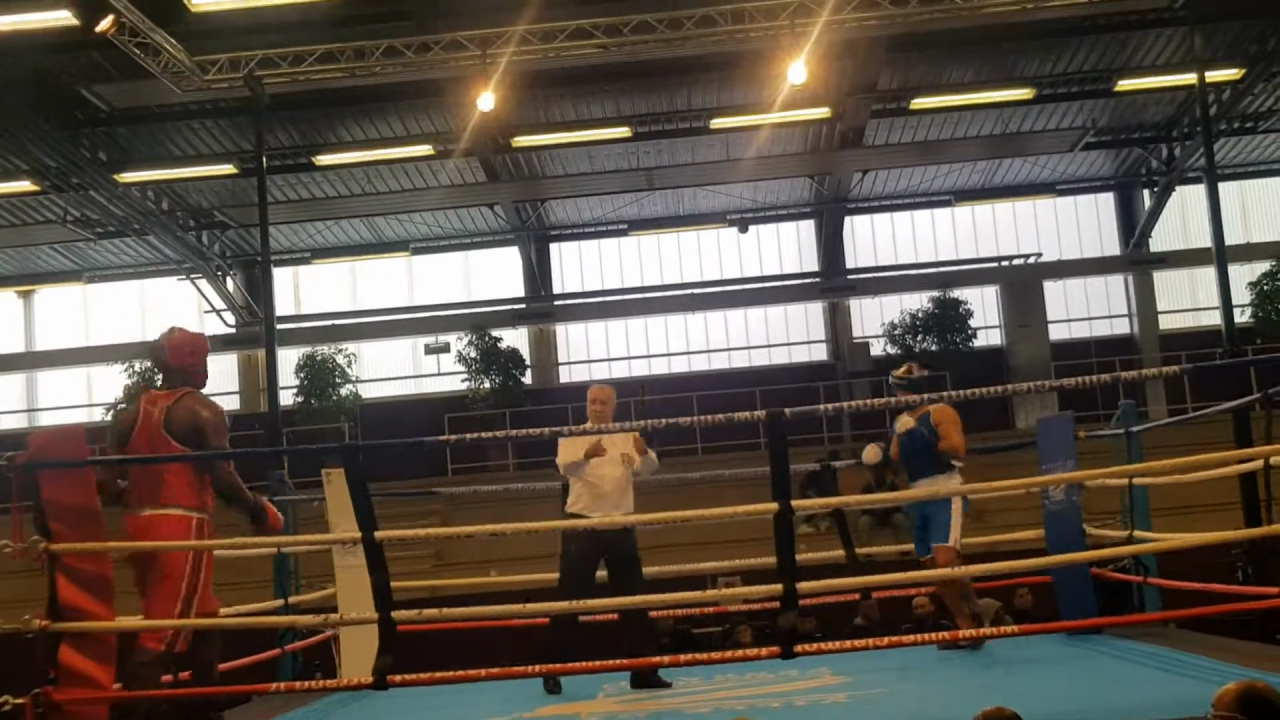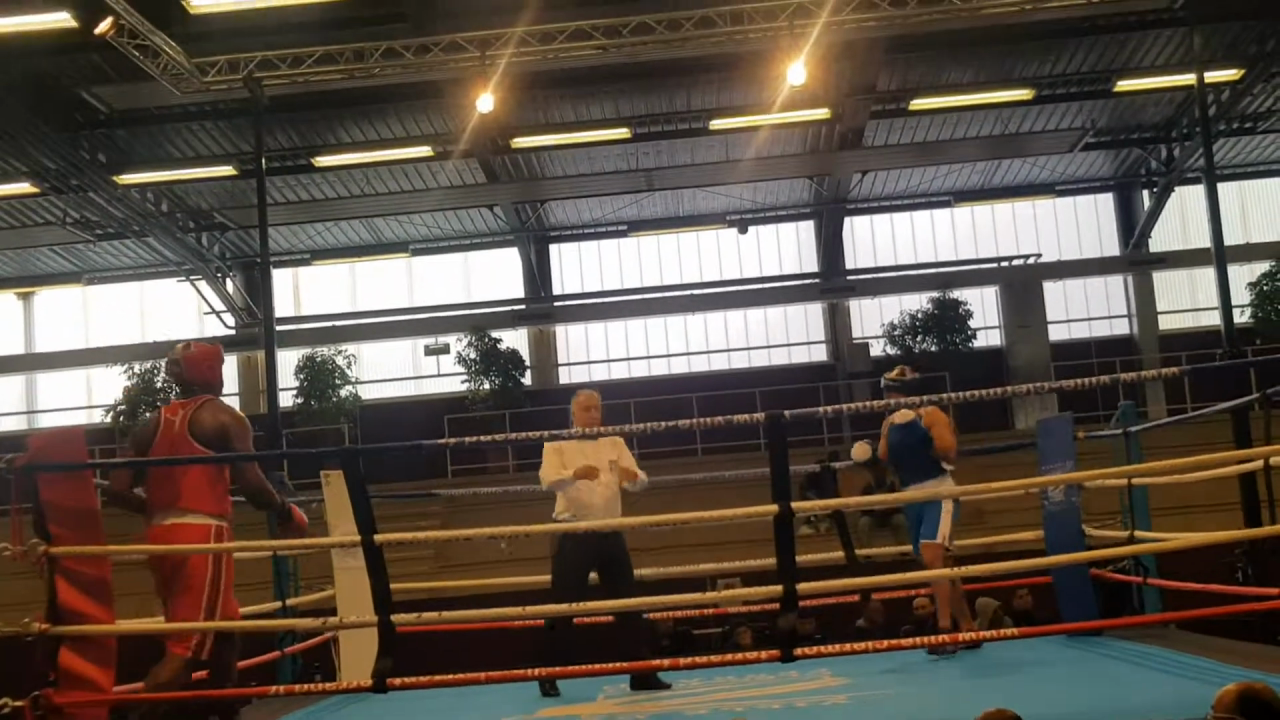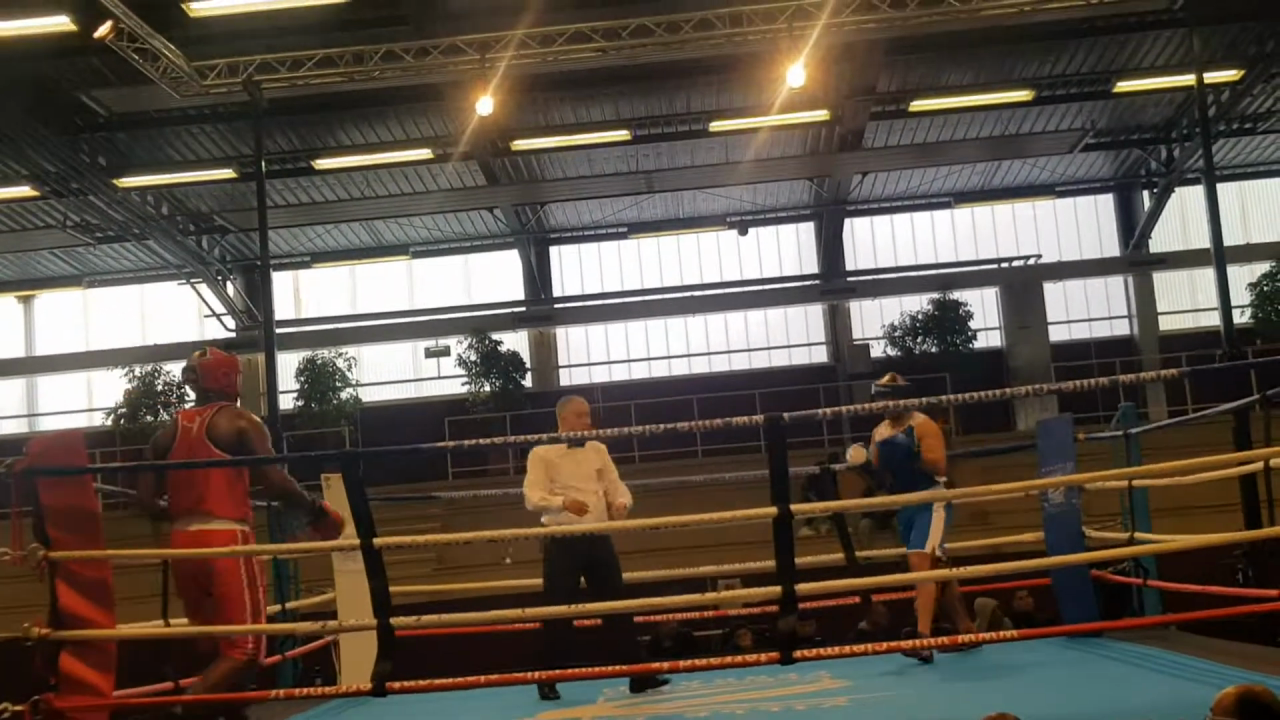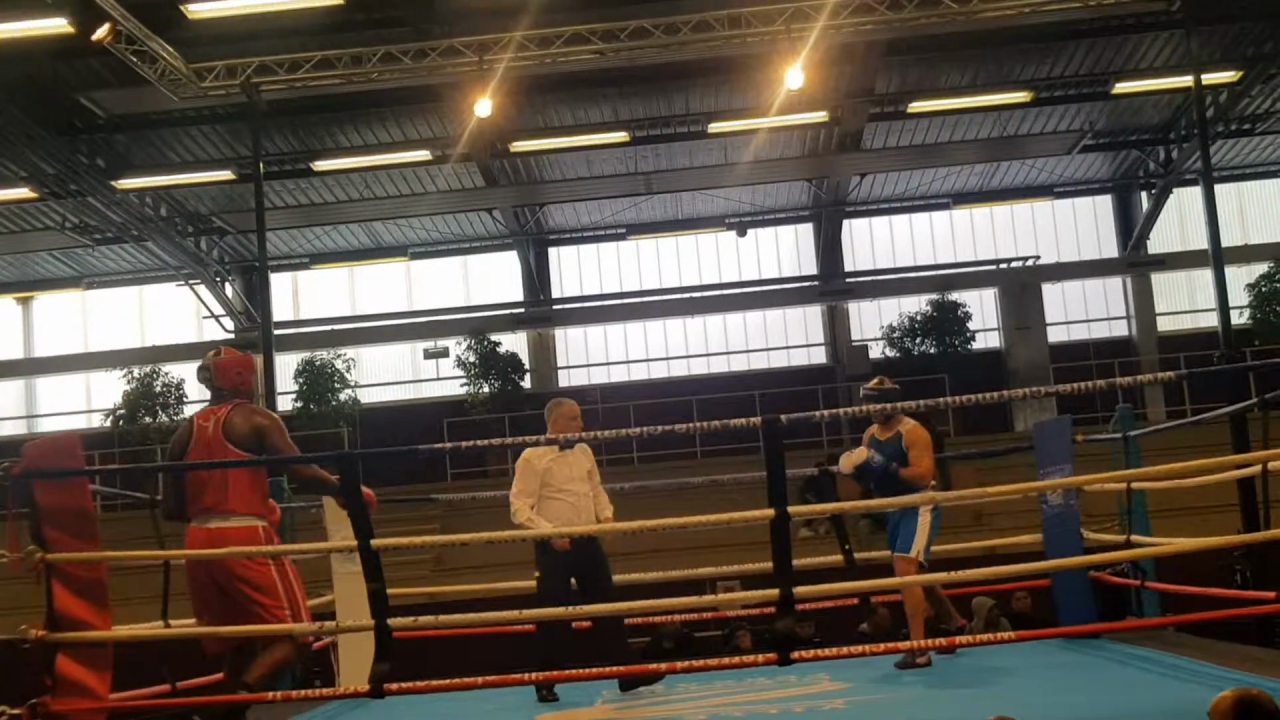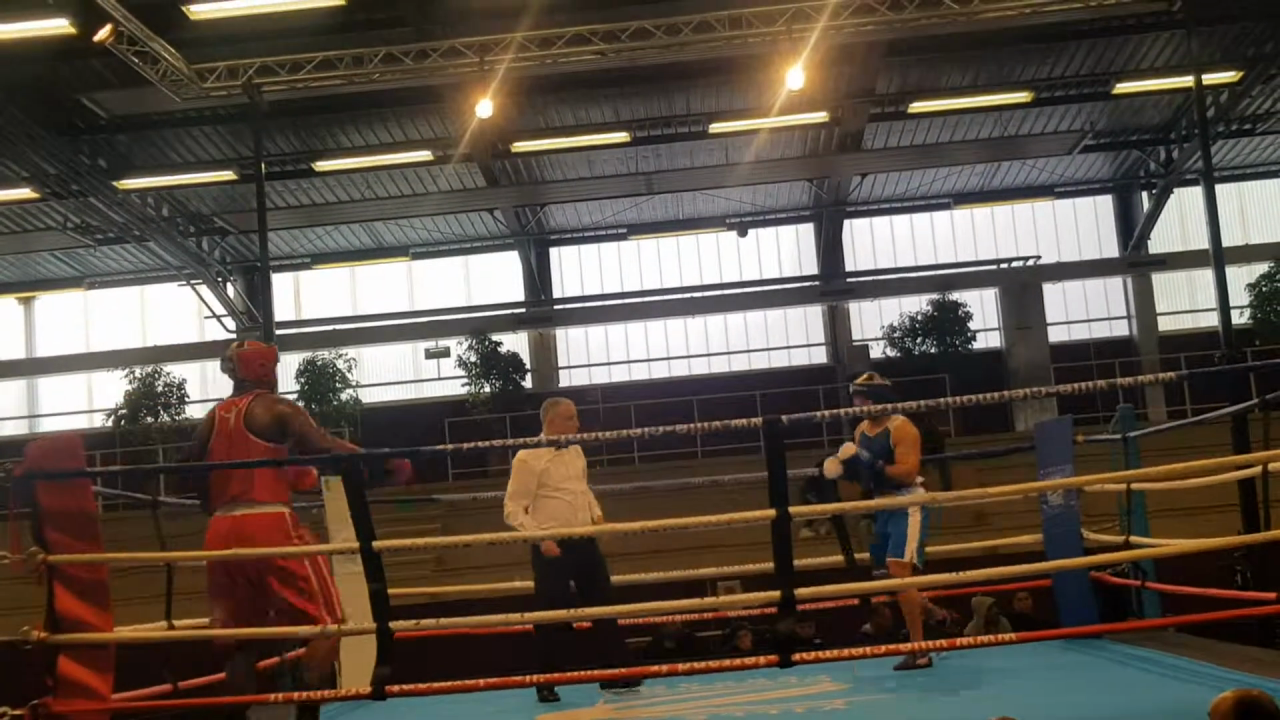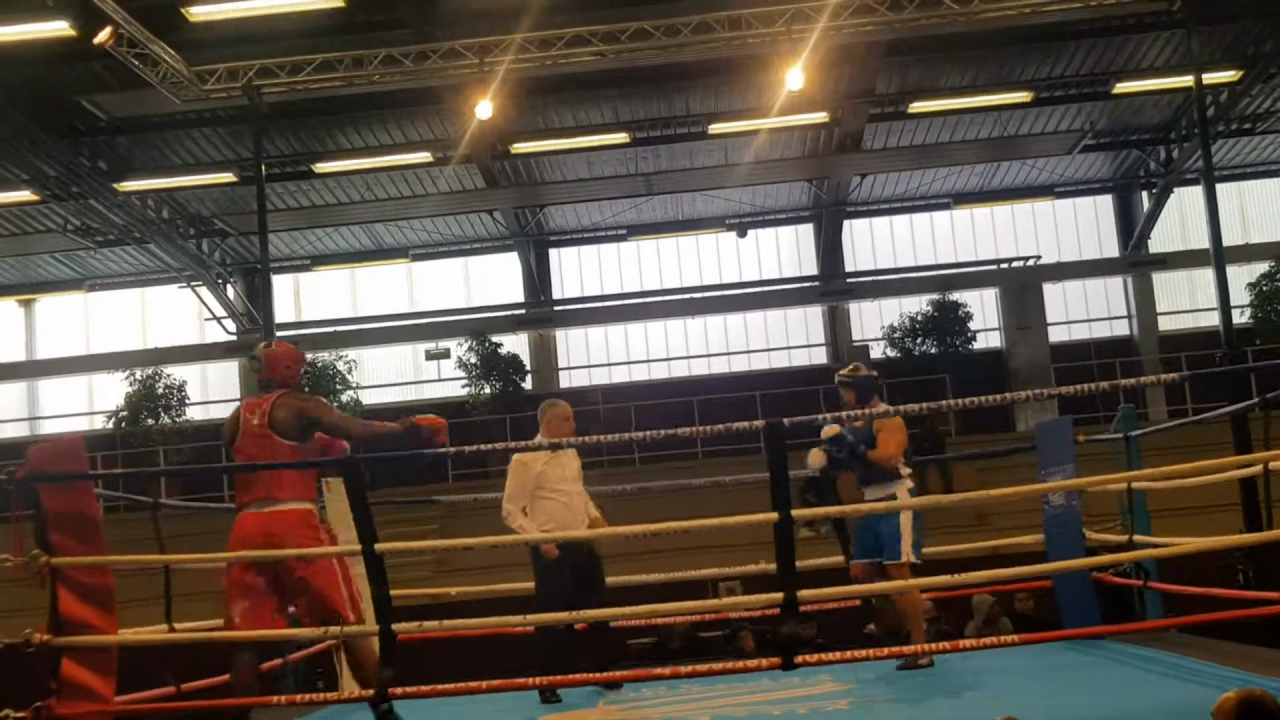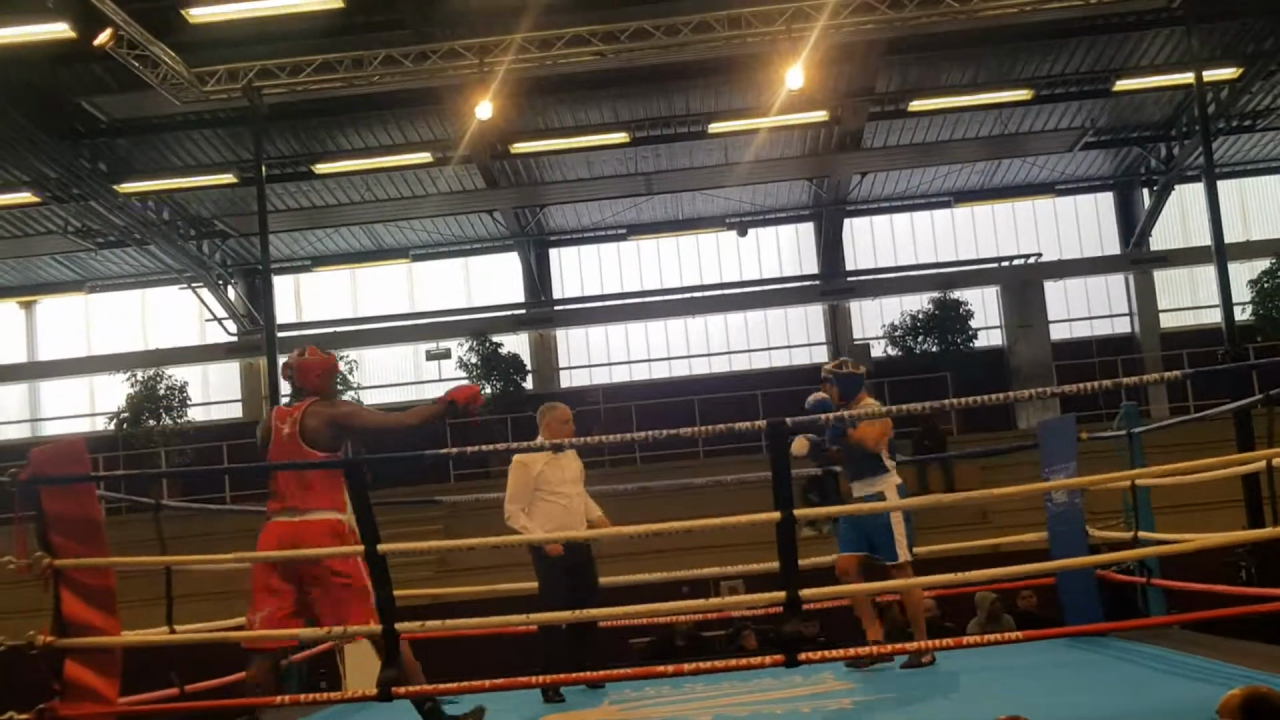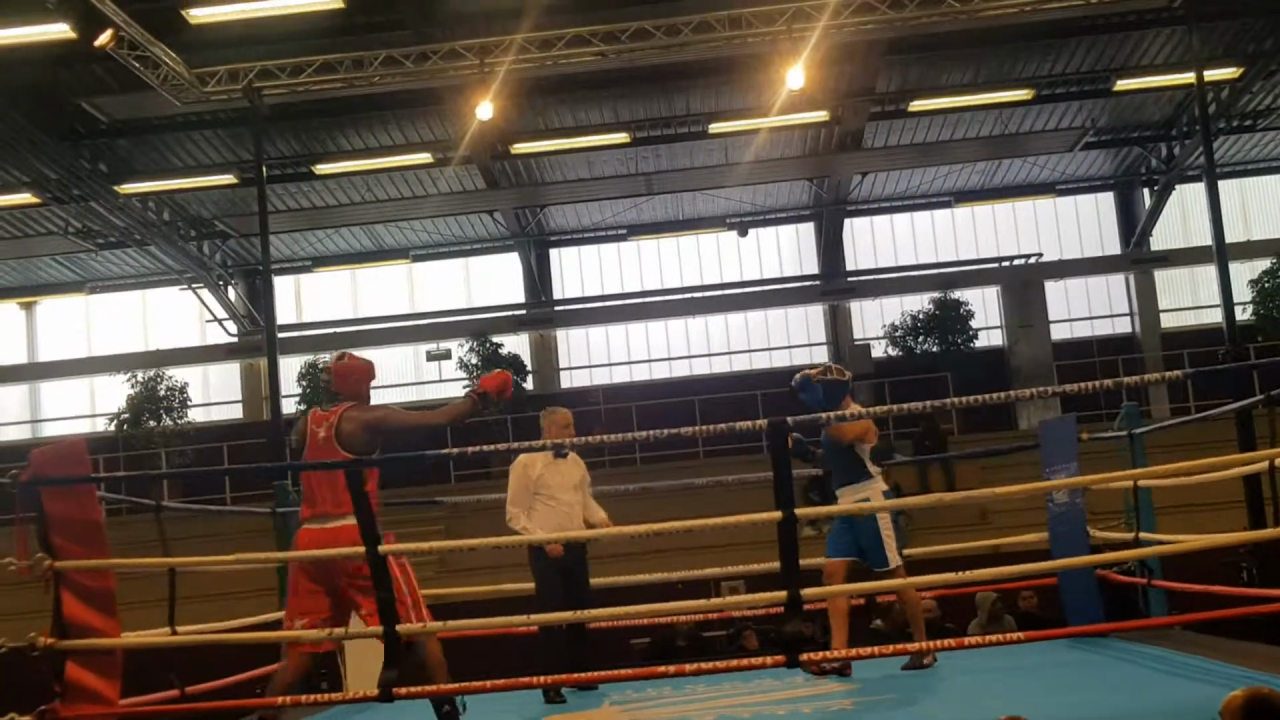
dt=0.1s
person 1, frame 1
left shoulder: (132, 413)
right shoulder: (202, 410)
right elbow: (224, 481)
right wrist: (258, 510)
left hip: (142, 529)
right hip: (182, 531)
left knee: (203, 632)
right knee: (161, 643)
person 1, frame 2
left shoulder: (151, 424)
right shoulder: (225, 417)
left elbow: (118, 490)
right elbow: (252, 484)
right wrist: (286, 512)
left hip: (163, 537)
right hip: (201, 537)
left knee: (223, 637)
right knee: (185, 649)
left ankle: (226, 712)
person 1, frame 3
left shoulder: (168, 430)
right shoulder: (240, 421)
left elbow: (145, 503)
right elbow: (275, 483)
right wrist: (319, 510)
left hip: (183, 543)
right hip: (226, 542)
left knee: (240, 645)
right knee: (243, 652)
person 1, frame 4
left shoulder: (185, 432)
right shoulder: (257, 419)
left elbow: (173, 507)
right elbow: (301, 473)
left hip: (200, 542)
right hip: (246, 539)
left knee: (242, 648)
right knee: (295, 638)
person 1, frame 5
left shoulder: (209, 422)
right shoulder: (276, 408)
right elbow: (329, 448)
left hip: (223, 530)
right hip: (271, 526)
left knee: (244, 643)
right knee: (324, 623)
person 1, frame 6
left shoulder: (236, 419)
right shoulder: (301, 405)
right elbow: (359, 430)
right wrist: (411, 429)
left hip: (247, 529)
right hip: (296, 524)
right knee: (349, 624)
person 1, frame 7
left shoulder: (270, 423)
right shoulder: (333, 413)
right elbow: (402, 421)
right wrist: (450, 403)
left hip: (278, 534)
right hip: (325, 531)
left knee: (269, 645)
person 1, frame 8
left shoulder: (305, 426)
right shoulder: (366, 419)
right elbow: (433, 420)
right wrist: (479, 395)
left hip: (310, 540)
right hip: (356, 536)
left knee: (303, 648)
person 2, frame 1
left shoulder: (629, 437)
right shoulder: (574, 437)
left elbow: (650, 467)
right elbow: (566, 463)
left wrist: (644, 453)
right wrist: (588, 453)
left hip: (621, 529)
right hip: (584, 529)
left knee: (634, 599)
right knee: (570, 600)
left ankle: (644, 672)
right ankle: (552, 672)
person 2, frame 2
left shoulder: (614, 443)
right shoulder: (557, 445)
left elbow: (639, 481)
right elbow: (549, 479)
left wrist: (633, 476)
right wrist: (575, 473)
left hip: (609, 534)
right hip: (573, 535)
left knee: (627, 602)
right knee: (564, 606)
left ankle: (643, 673)
right ankle: (549, 675)
person 2, frame 3
left shoulder: (598, 450)
right shoulder: (542, 454)
left elbow: (615, 485)
right elbow: (533, 498)
left wrist: (622, 504)
right wrist: (563, 503)
left hip: (598, 540)
right hip: (563, 542)
left ankle: (639, 675)
right ankle: (548, 681)
person 2, frame 4
left shoulder: (584, 451)
right shoulder: (531, 458)
left elbow: (596, 490)
right elbow: (519, 509)
left wrist: (606, 516)
right wrist: (549, 532)
left hip: (587, 542)
right hip: (555, 546)
left knee: (606, 606)
left ankle: (628, 673)
right ankle: (545, 682)
person 2, frame 5
left shoulder: (576, 451)
right shoulder: (528, 458)
right elbow: (513, 510)
left wrist: (597, 515)
right wrist: (540, 539)
left hip: (584, 541)
right hip: (553, 547)
left knee: (602, 603)
right knee: (551, 613)
left ankle: (616, 671)
right ankle: (547, 682)
person 2, frame 6
left shoulder: (570, 453)
right shoulder: (525, 459)
right elbow: (511, 511)
left wrist: (594, 515)
right wrist: (539, 541)
left hip: (582, 542)
right hip: (551, 548)
left knee: (595, 605)
right knee: (553, 615)
left ankle: (605, 670)
right ankle: (549, 683)
person 2, frame 7
left shoulder: (571, 456)
right shoulder: (525, 461)
right elbow: (513, 512)
left wrist: (598, 516)
right wrist: (543, 540)
left hip: (580, 544)
right hip: (550, 549)
left knee: (587, 608)
right knee: (554, 613)
left ankle: (582, 671)
right ankle: (551, 683)
person 2, frame 8
left shoulder: (575, 461)
right shoulder: (526, 463)
right elbow: (515, 514)
left wrist: (601, 519)
right wrist: (544, 541)
left hip: (576, 547)
right hip: (548, 551)
left knee: (579, 610)
right knee: (552, 615)
left ankle: (576, 673)
right ankle: (552, 684)
person 3, frame 1
left shoulder: (941, 413)
right shoulder: (901, 422)
left elbow: (958, 451)
right elbow: (898, 462)
left wrist: (925, 438)
left hip: (946, 492)
right hip: (919, 498)
left knee: (946, 560)
right knee: (934, 565)
left ankle: (972, 617)
right ankle: (967, 630)
person 3, frame 2
left shoulder: (932, 416)
right shoulder: (890, 423)
left elbow: (950, 454)
right elbow: (884, 461)
left wrist: (919, 434)
left hip: (938, 495)
right hip: (912, 500)
left knee: (931, 556)
right knee: (937, 564)
left ankle: (944, 630)
right ankle: (968, 629)
person 3, frame 3
left shoulder: (924, 426)
right shoulder: (880, 431)
left elbow: (939, 465)
right elbow: (877, 469)
left wrist: (905, 448)
right wrist: (862, 461)
left hip: (931, 504)
right hip: (906, 508)
left knee: (919, 563)
right knee: (934, 571)
left ankle: (923, 640)
right ankle: (966, 631)
person 3, frame 4
left shoulder: (913, 432)
right shoulder: (870, 434)
left elbow: (924, 477)
right elbow: (869, 478)
left wrist: (888, 468)
right wrist: (856, 468)
left hip: (918, 508)
right hip: (893, 511)
left knee: (904, 569)
right knee: (917, 575)
left ankle: (918, 648)
right ankle: (954, 624)
person 3, frame 5
left shoulder: (903, 429)
right shoulder: (861, 431)
left elbow: (906, 474)
right elbow: (863, 474)
left wrist: (870, 465)
right wrist: (846, 470)
left hip: (907, 507)
right hip: (883, 510)
left knee: (898, 570)
right knee: (892, 576)
left ankle: (919, 650)
person 3, frame 6
left shoulder: (887, 420)
right shoulder: (852, 423)
left elbow: (889, 459)
left wrist: (852, 446)
right wrist: (832, 458)
left hip: (895, 500)
right hip: (871, 503)
left knee: (898, 572)
right knee: (859, 573)
left ankle: (921, 649)
right ankle: (910, 625)
person 3, frame 7
left shoulder: (873, 413)
right shoulder: (845, 415)
left elbow: (864, 443)
left wrist: (835, 423)
right wrist: (820, 448)
left hip: (882, 497)
right hip: (858, 499)
left knee: (899, 570)
right knee: (846, 568)
left ankle: (923, 647)
right ankle: (875, 641)
person 3, frame 8
left shoulder: (857, 418)
right shoulder: (836, 419)
left elbow: (842, 436)
left wrist: (815, 400)
left hip: (869, 503)
right hip: (846, 507)
left knee: (893, 575)
right knee: (832, 574)
left ankle: (923, 647)
